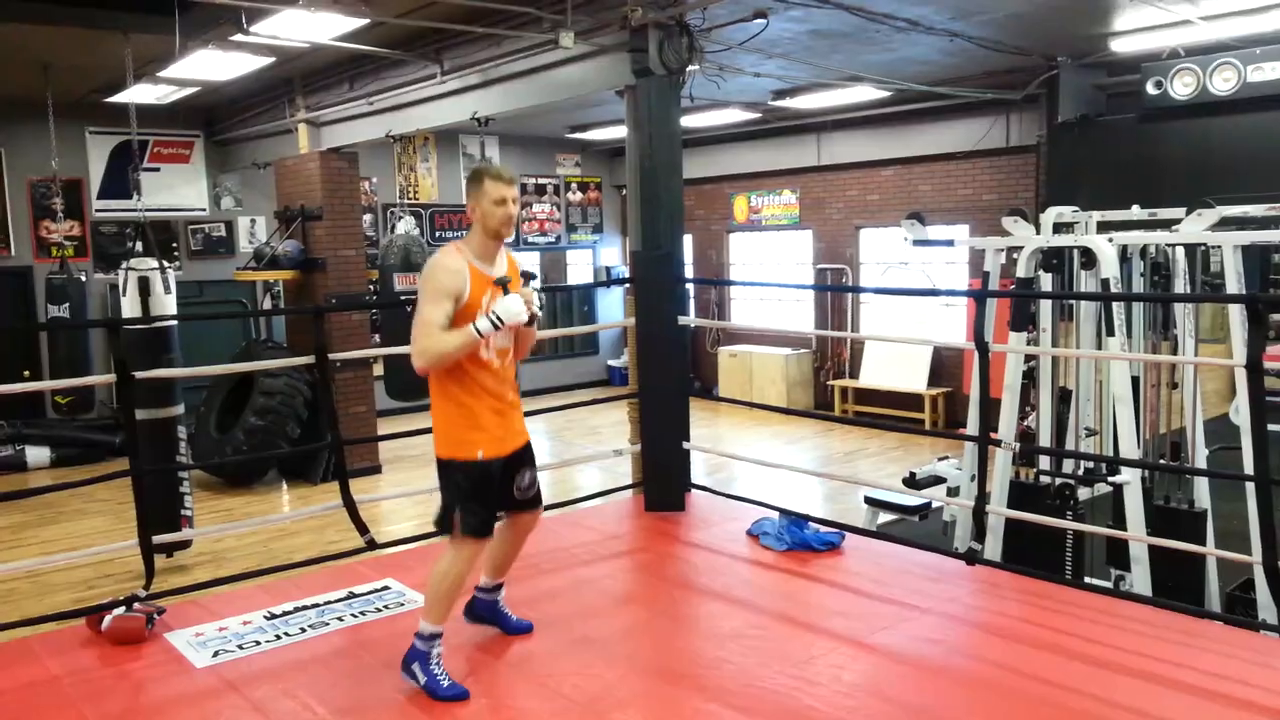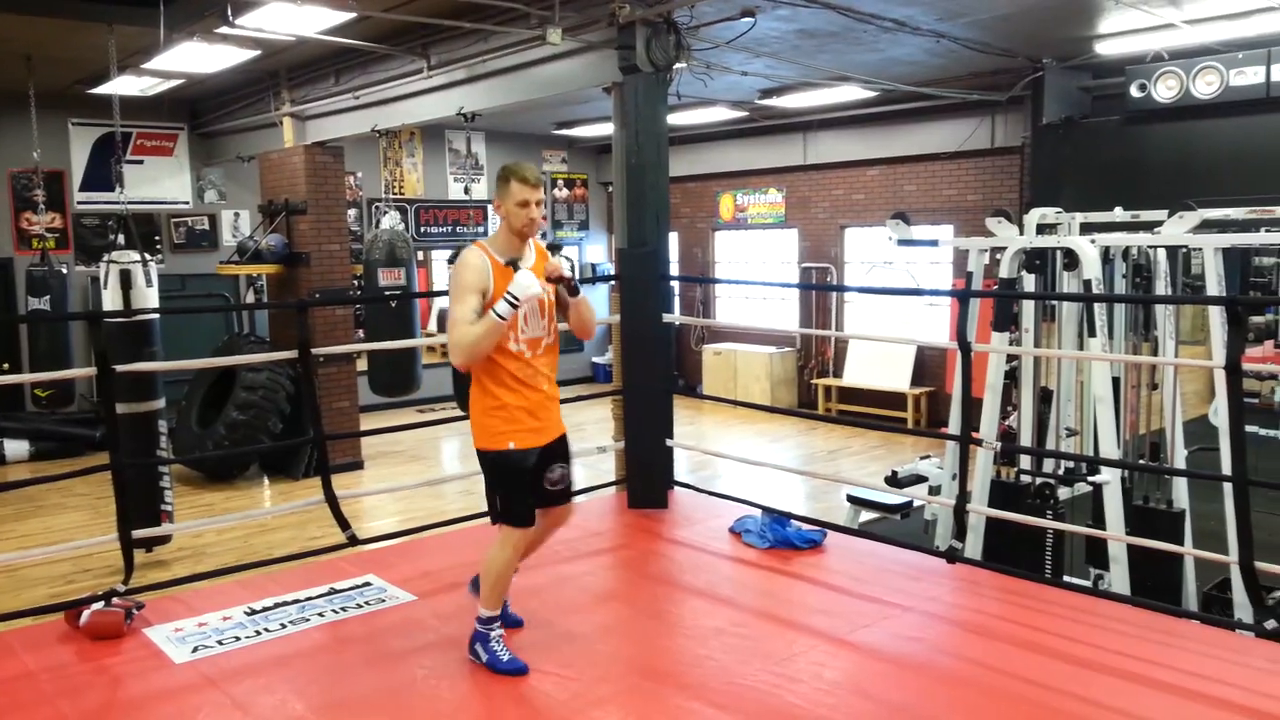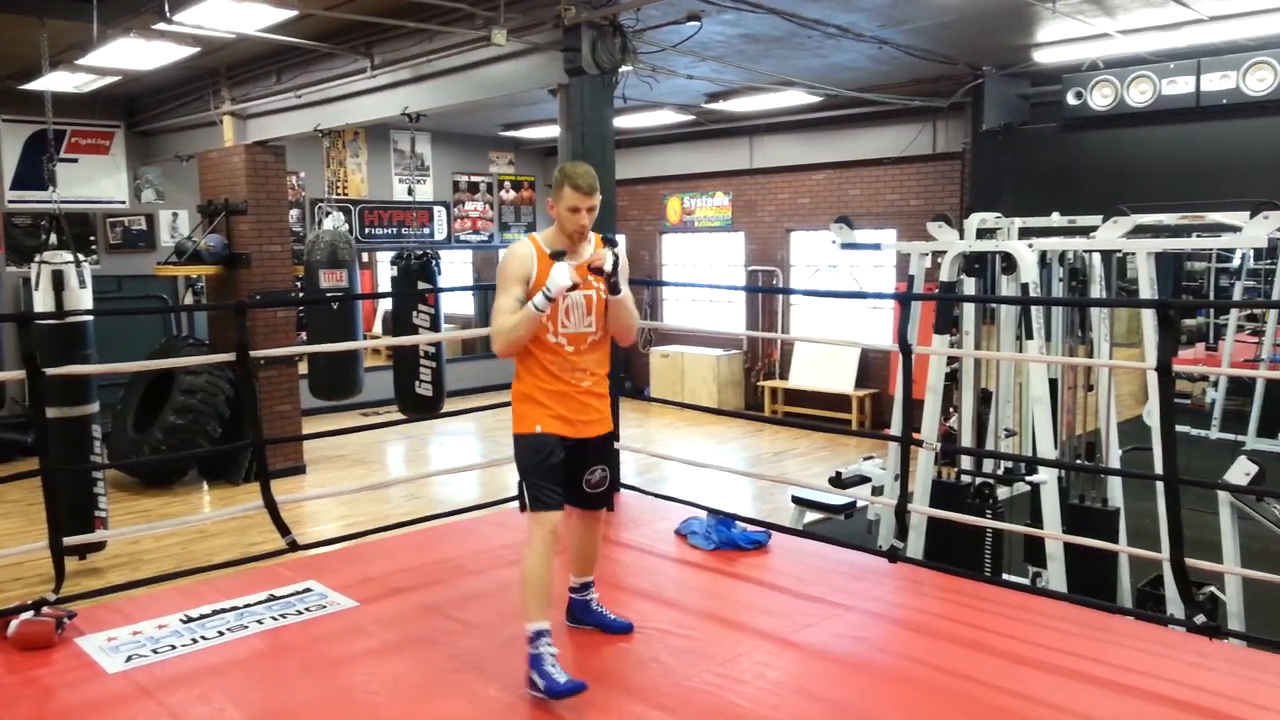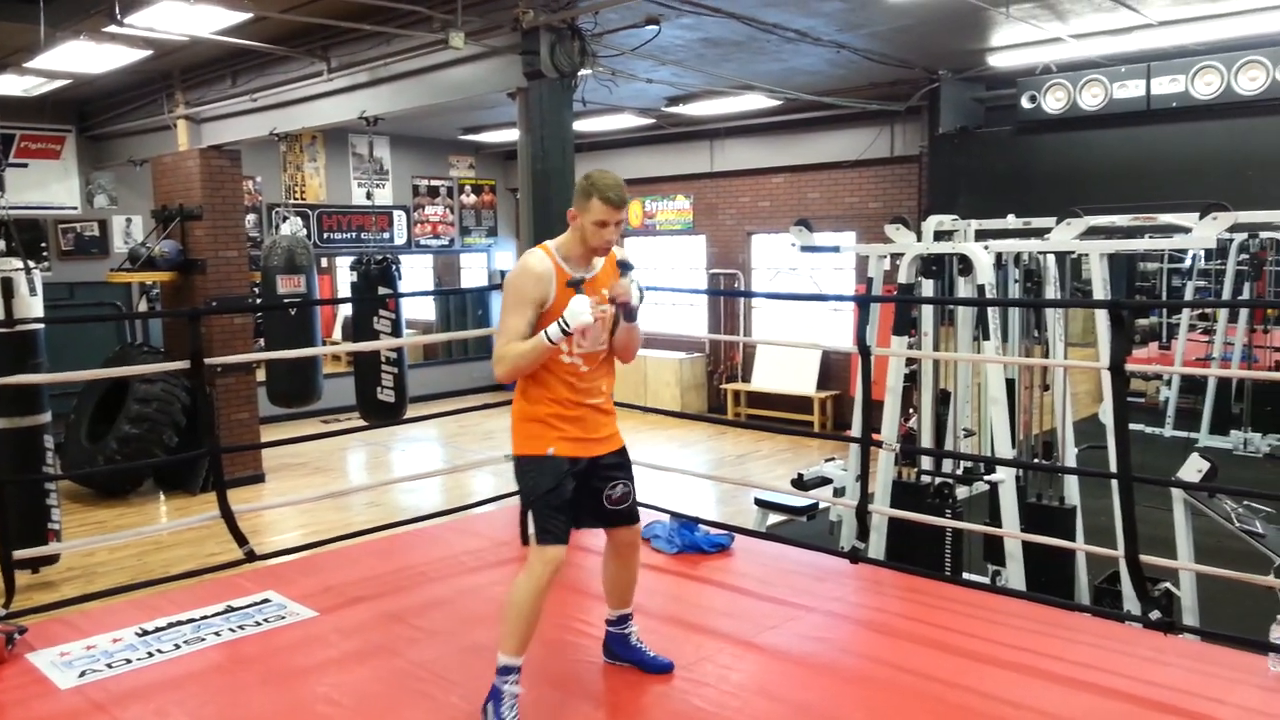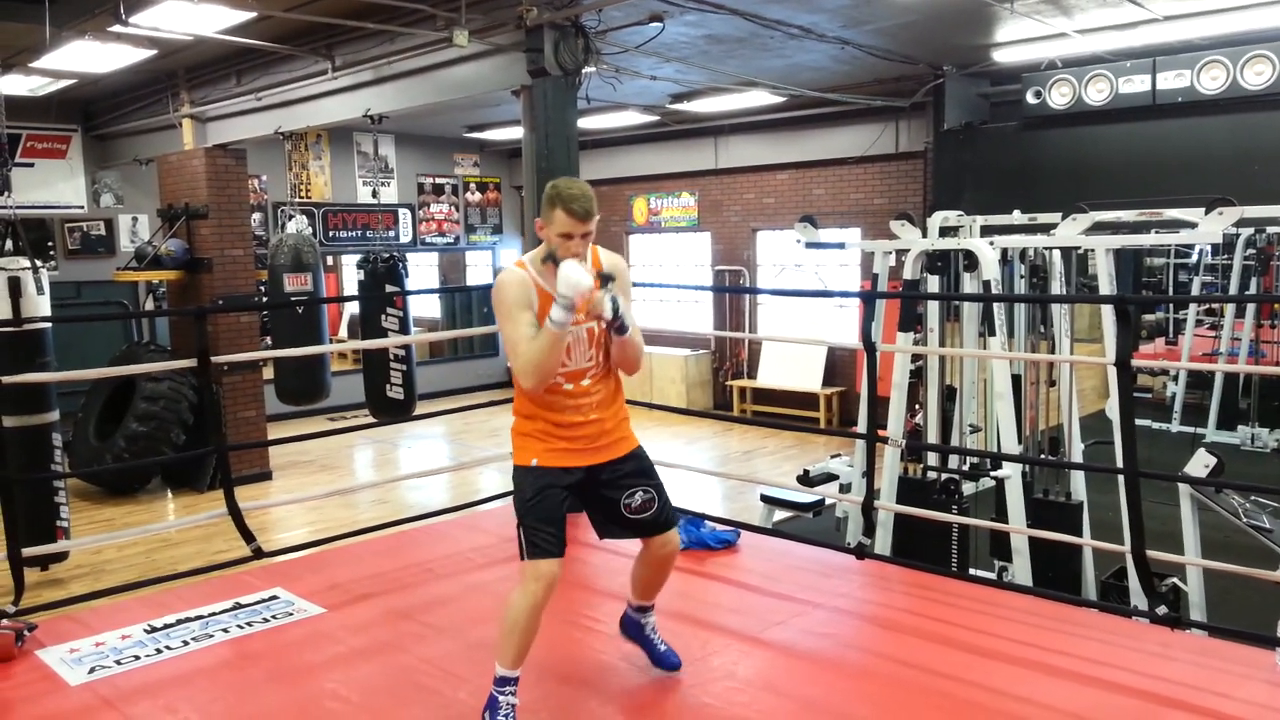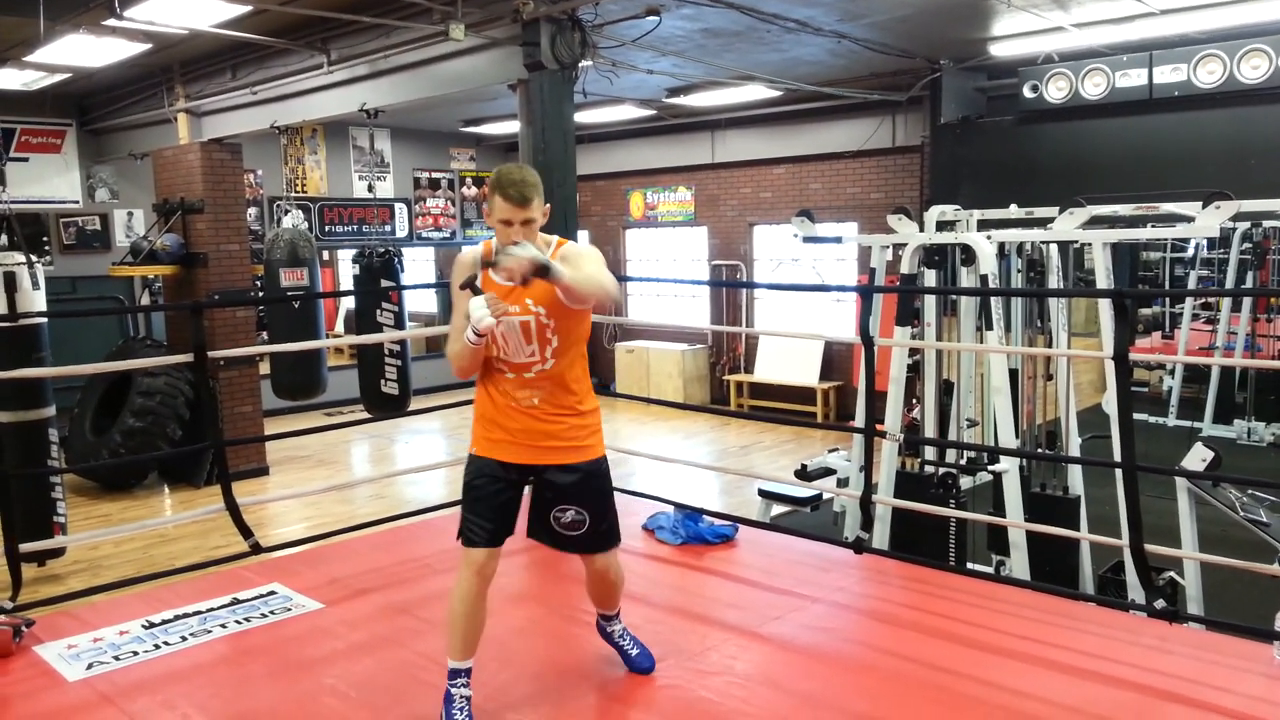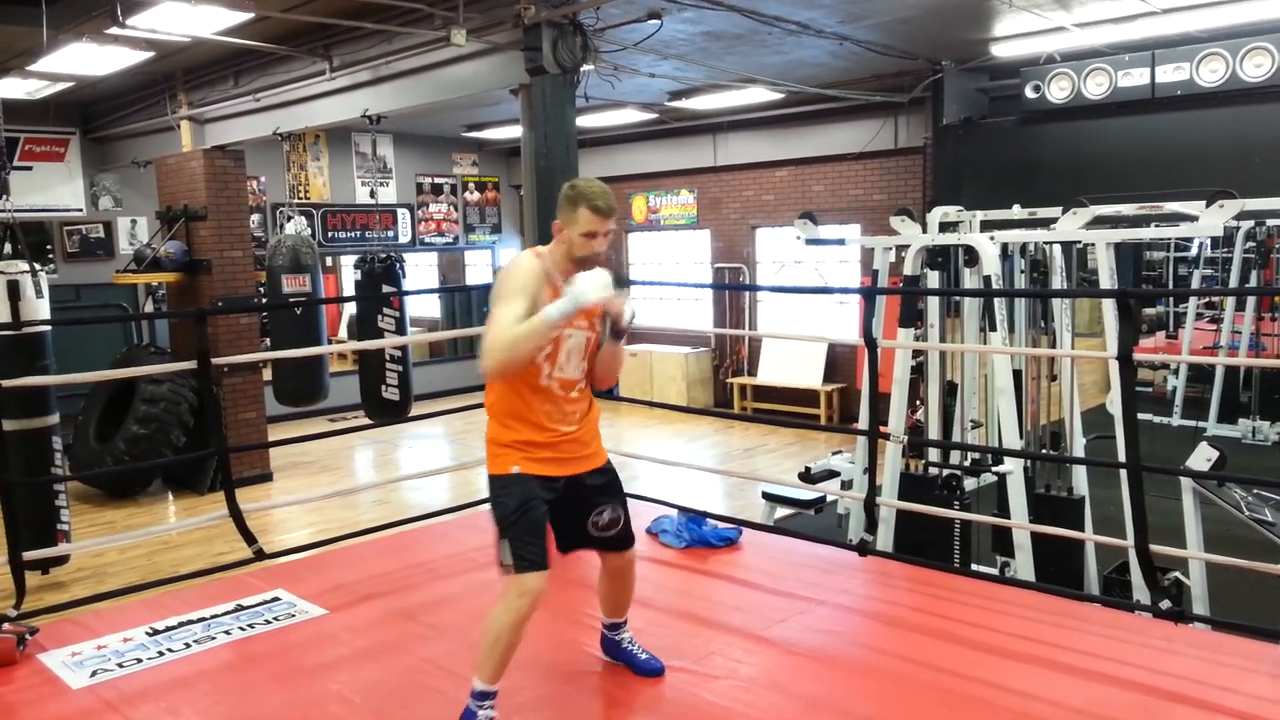
dt=0.7s
person 1, frame 1
left shoulder: (510, 264)
right shoulder: (447, 268)
right elbow: (423, 357)
left wrist: (527, 316)
right wrist: (489, 321)
left hip: (508, 423)
right hip: (466, 432)
left knee: (524, 515)
right knee: (468, 542)
left ankle: (487, 599)
right ankle: (423, 652)
person 1, frame 2
left shoulder: (546, 254)
right shoulder: (473, 265)
left elbow: (586, 329)
right elbow: (461, 354)
left wrist: (568, 287)
right wrist: (512, 301)
left hip: (545, 415)
right hip: (502, 424)
left knee: (555, 510)
right knee: (515, 528)
left ankle: (489, 579)
right ankle: (485, 632)
person 1, frame 3
left shoulder: (606, 254)
right shoulder: (522, 257)
left elbow: (628, 336)
right elbow: (501, 344)
left wrist: (613, 284)
right wrist: (547, 293)
left hip: (593, 413)
right hip: (540, 415)
left knee: (591, 512)
right knee: (545, 525)
left ankle: (582, 600)
right ankle: (540, 652)
person 1, frame 4
left shoulder: (616, 264)
right shoulder: (535, 268)
left elbow: (626, 354)
right elbow: (503, 367)
left wrist: (630, 314)
right wrist: (564, 325)
left hip: (599, 431)
right hip: (545, 436)
left knee: (626, 532)
right knee: (546, 558)
left ankle: (619, 636)
person 1, frame 5
left shoulder: (611, 267)
right shoulder: (515, 282)
left elbow: (631, 365)
right elbow: (529, 381)
left wrist: (618, 319)
right wrist: (563, 303)
left hip: (613, 440)
right hip: (544, 450)
left knee: (664, 541)
right knee: (541, 574)
left ankle: (638, 618)
person 1, frame 6
left shoulder: (570, 255)
right shoulder: (470, 264)
left elbow: (607, 294)
right elbow: (460, 368)
left wrist: (541, 264)
right wrist: (475, 327)
left hip: (570, 441)
right hip: (495, 442)
left knee: (602, 559)
right knee: (477, 564)
left ankle: (611, 625)
person 1, frame 7
left shoulder: (598, 281)
right shoulder: (522, 273)
left elbow: (604, 379)
right elbow: (494, 362)
left wrist: (617, 330)
right wrist: (567, 304)
left hip: (583, 452)
right hip: (520, 457)
left knee: (620, 555)
right knee: (526, 588)
left ankle: (615, 636)
